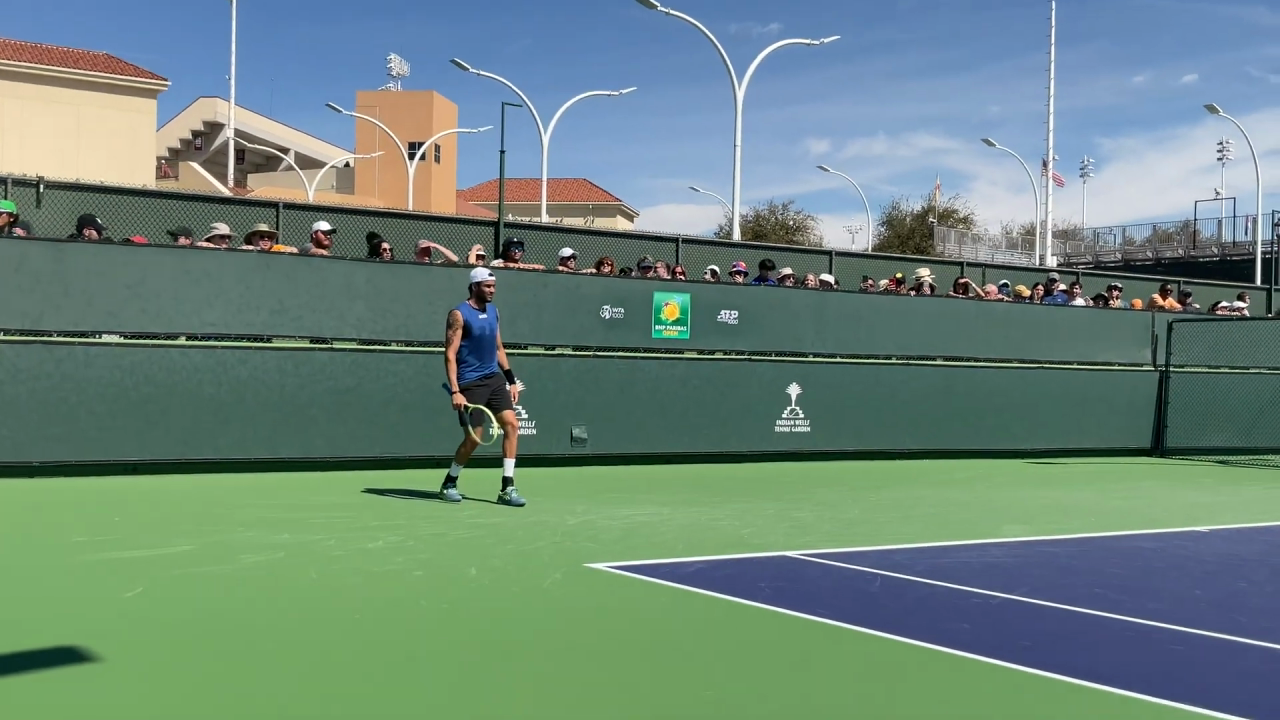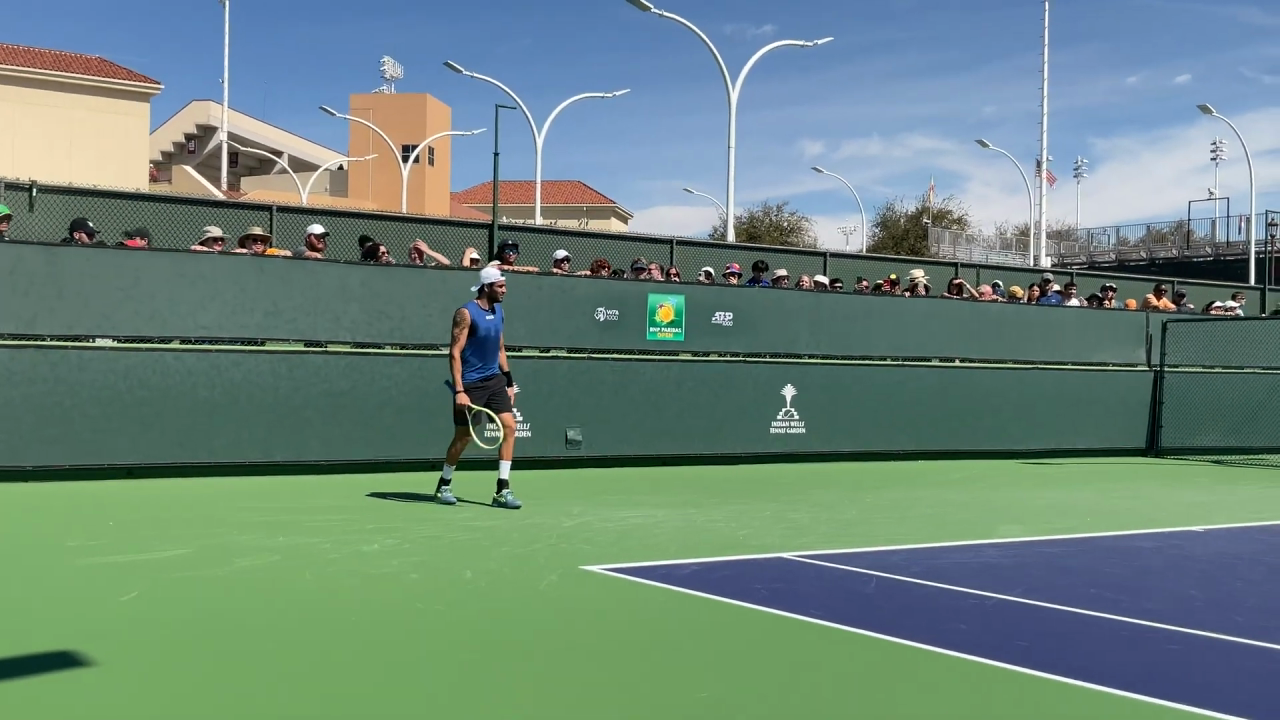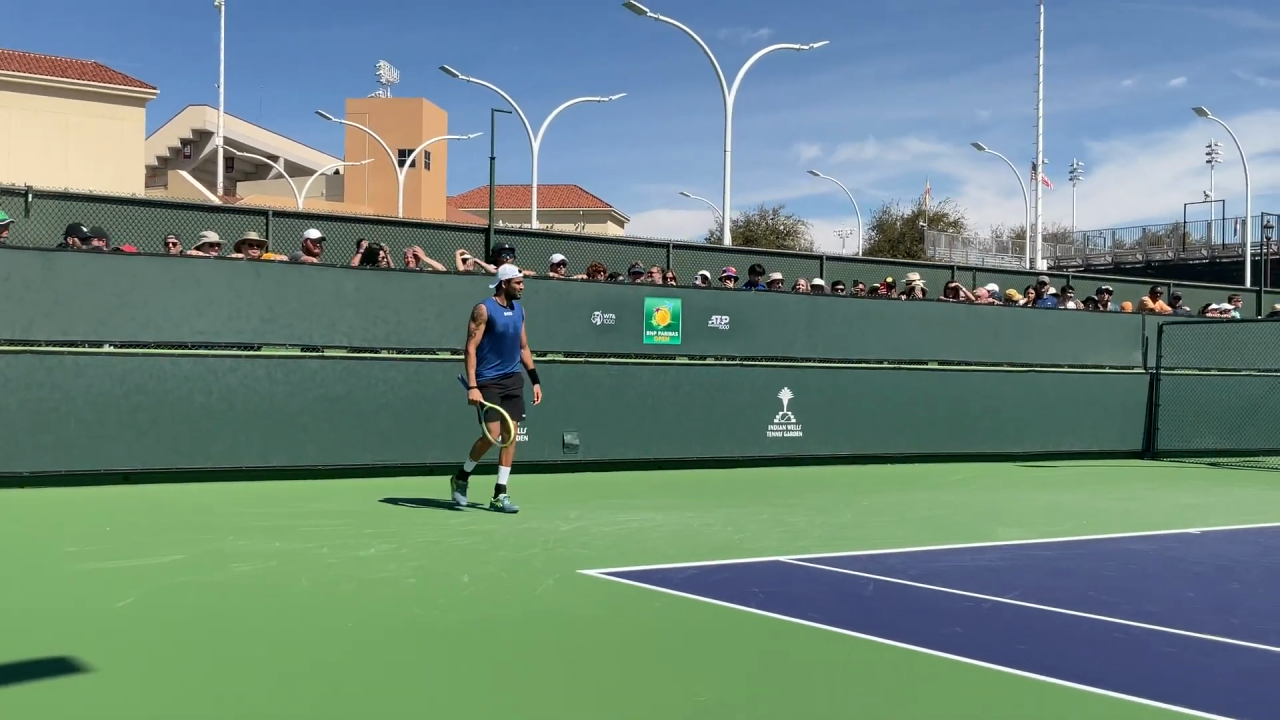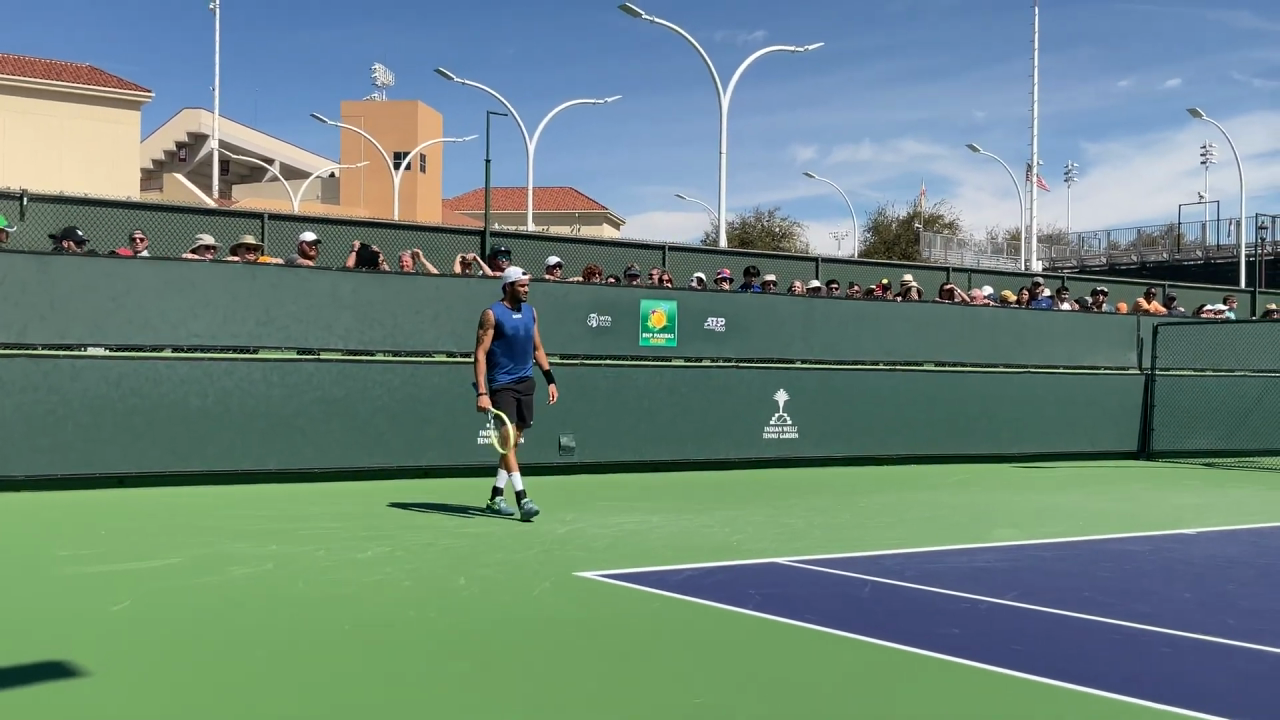
dt=0.4s
person 1, frame 1
left shoulder: (493, 311)
right shoulder: (459, 314)
right elbow: (450, 355)
left wrist: (511, 379)
right wrist: (455, 391)
left hip: (494, 379)
right hip: (470, 383)
left knee: (511, 425)
right knee: (473, 438)
left ankle: (507, 489)
right ankle: (449, 483)
person 1, frame 2
left shoulder: (499, 312)
right shoulder: (466, 313)
right elbow: (455, 353)
left wrist: (509, 382)
right wrist: (459, 390)
left hip: (495, 380)
right hip: (471, 383)
left knee: (509, 427)
right knee: (462, 438)
left ankle: (502, 492)
right ankle: (443, 486)
person 1, frame 3
left shoulder: (519, 310)
right shoulder: (483, 309)
right elbow: (470, 348)
left wrist: (535, 380)
right wrist: (472, 386)
left hip: (513, 380)
right hip: (489, 381)
left knee: (510, 435)
right knee: (492, 435)
left ankle: (500, 494)
right ankle: (461, 478)
person 1, frame 4
left shoulder: (530, 312)
right shoulder: (492, 314)
left elbow: (537, 348)
right elbow: (480, 354)
left wrist: (550, 380)
right wrist: (481, 392)
left hip: (526, 384)
right hip: (502, 385)
left knee: (515, 441)
right knee: (507, 440)
left ankle: (495, 498)
right ankle: (522, 500)
